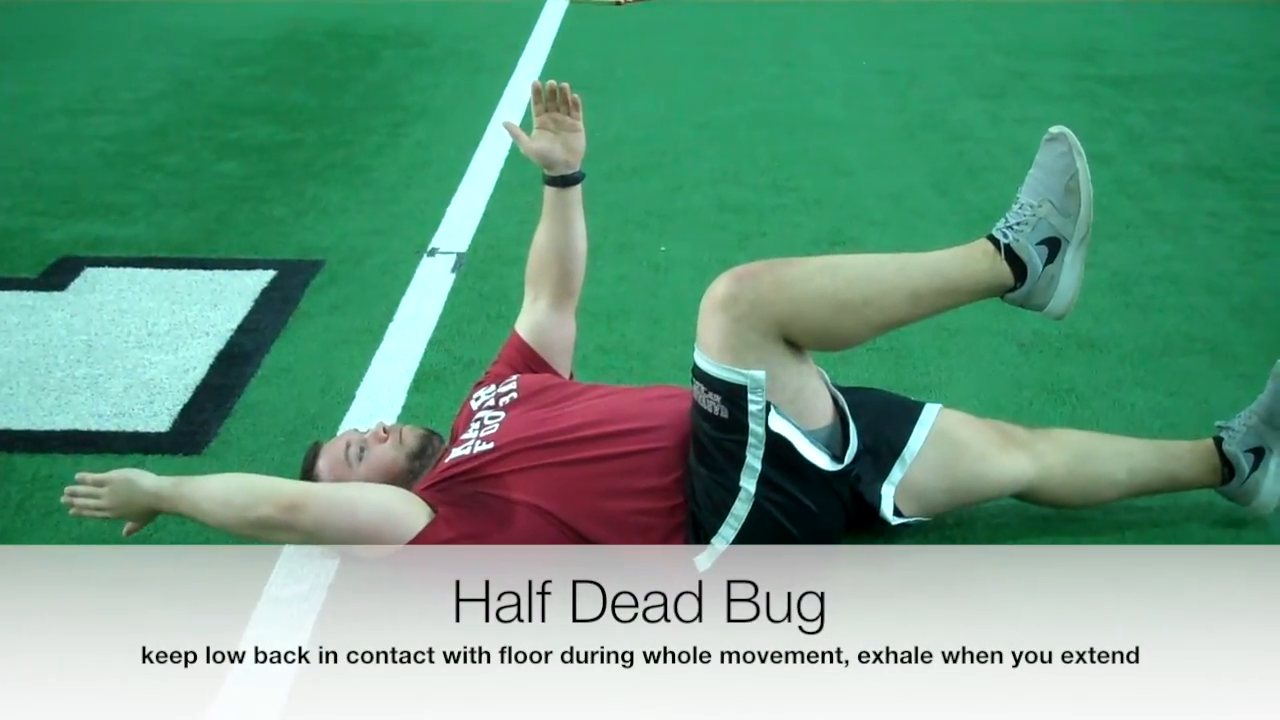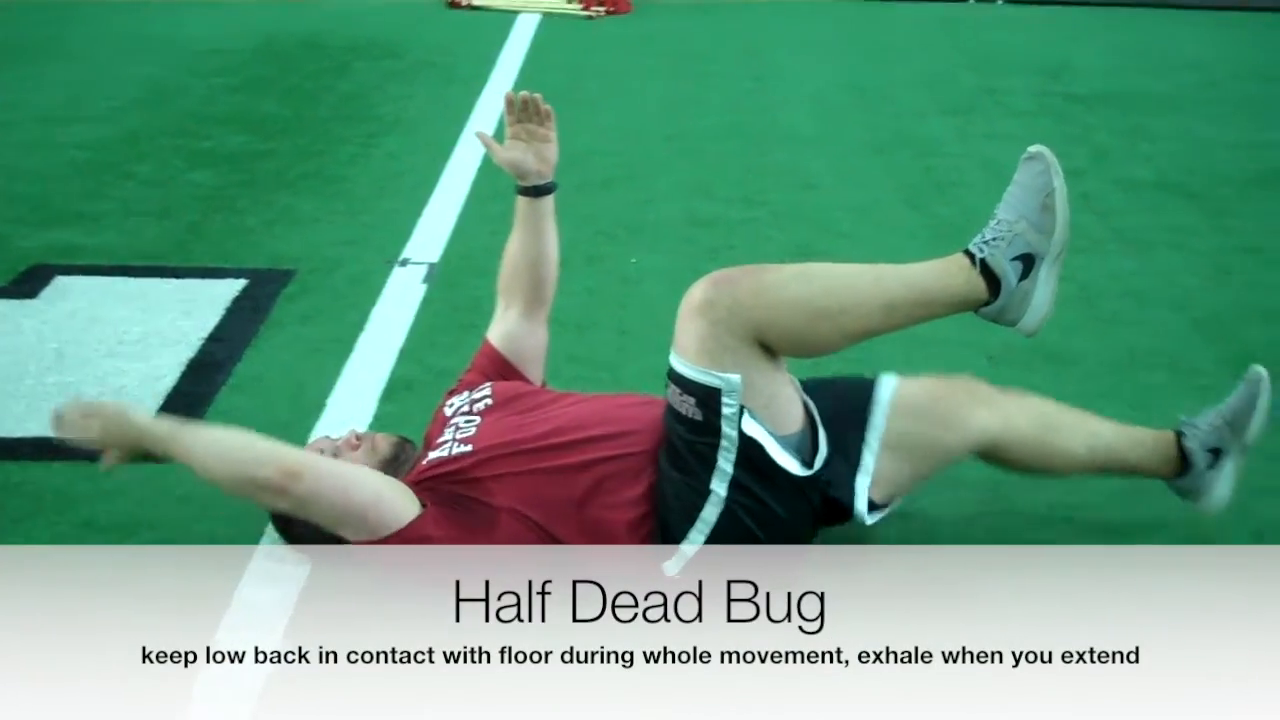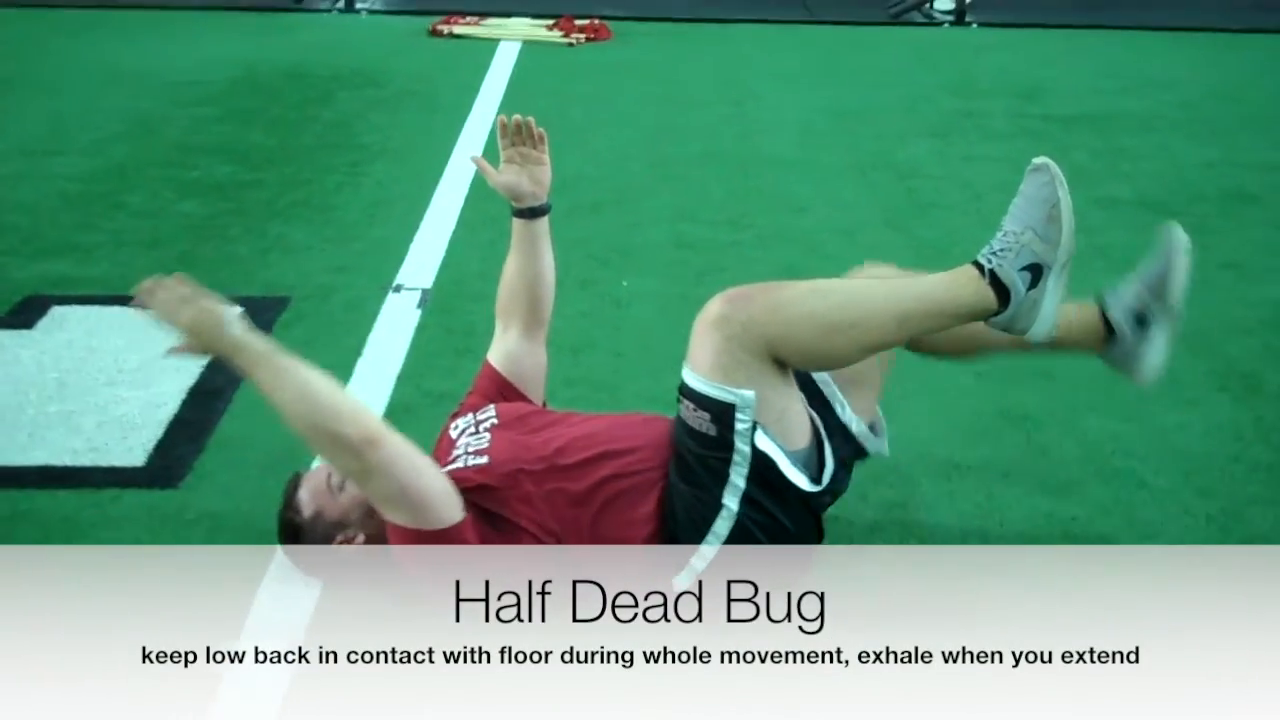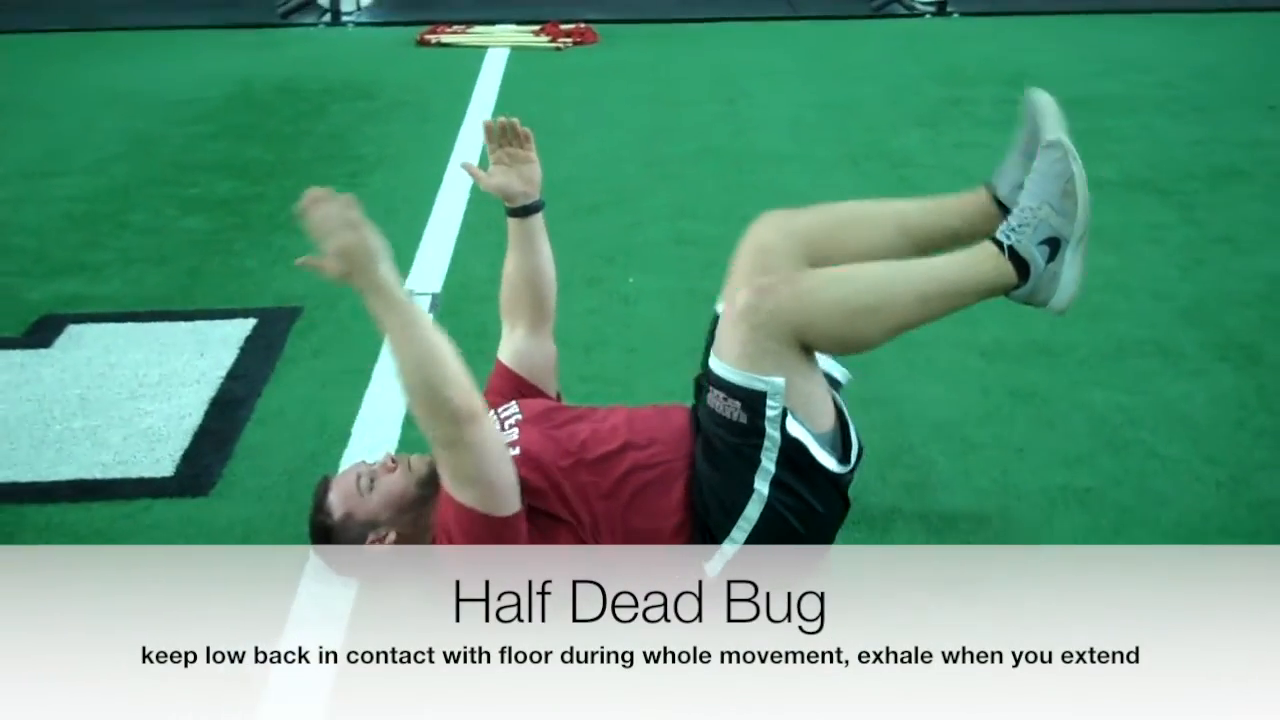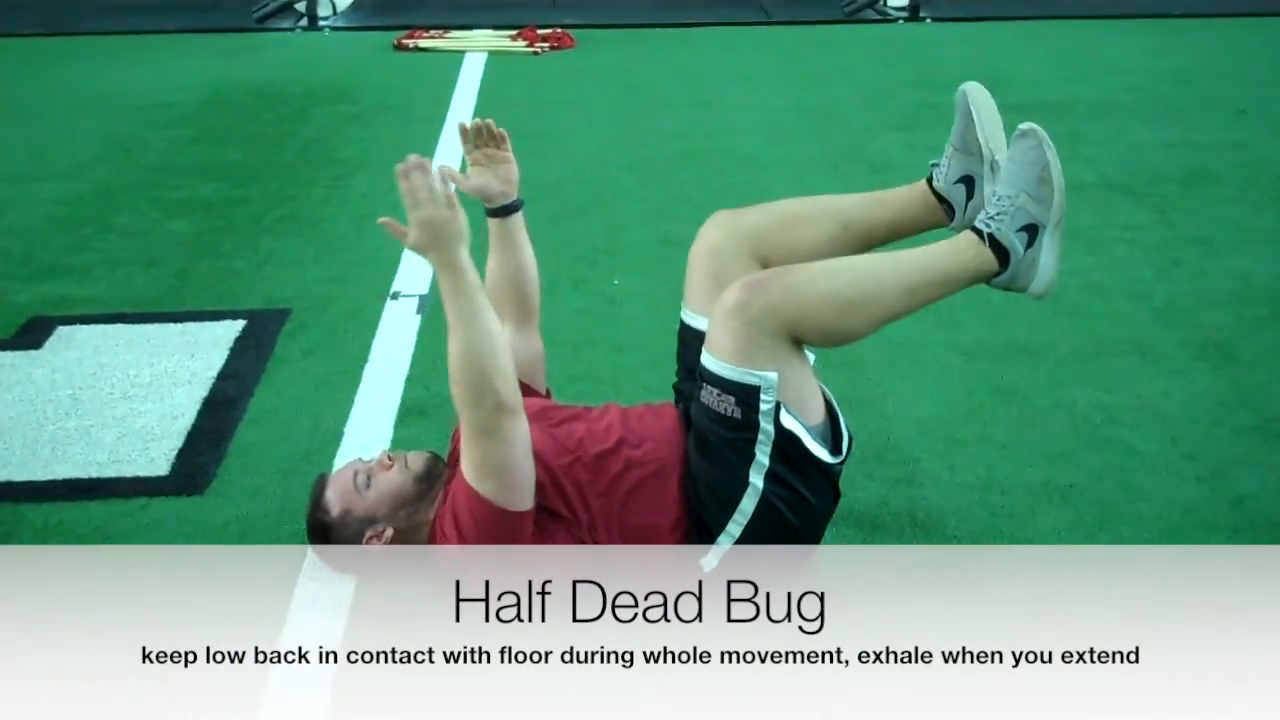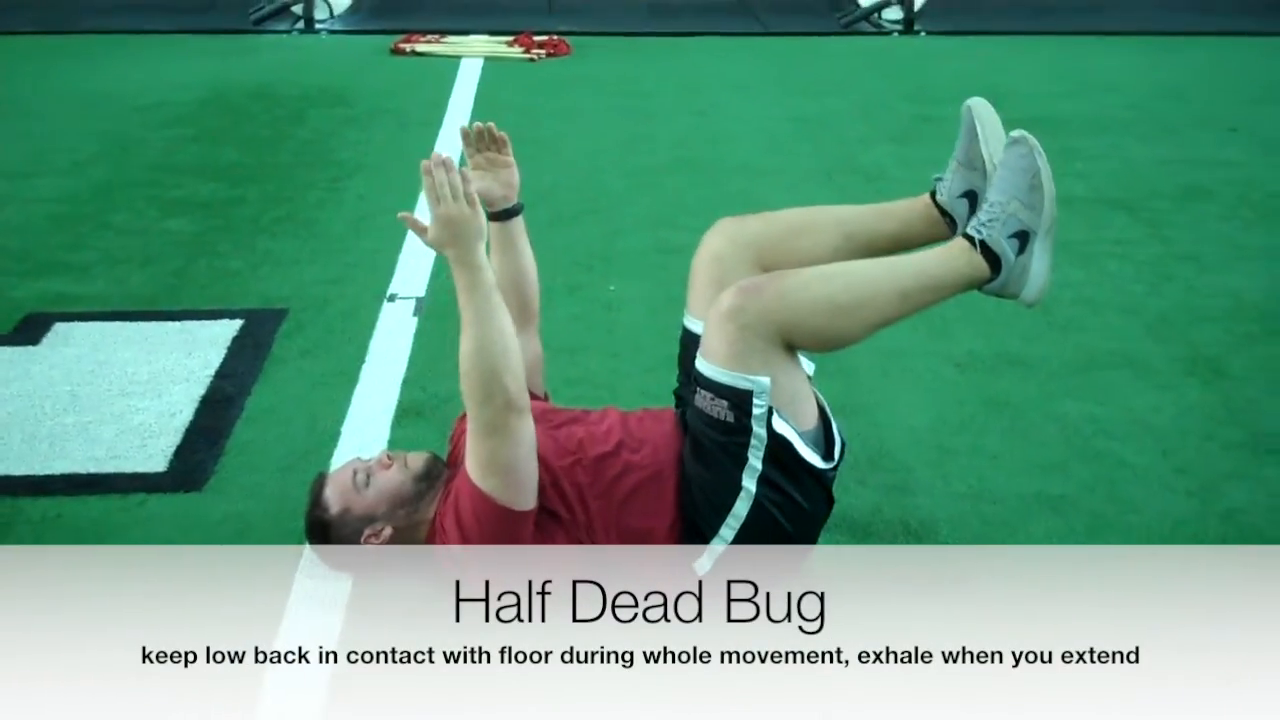
dt=0.3s
person 1, frame 1
left shoulder: (500, 399)
right shoulder: (443, 518)
left elbow: (553, 297)
right elbow: (287, 512)
left wrist: (563, 180)
right wrist: (158, 491)
left hip: (769, 451)
right hip: (740, 511)
left knee: (1011, 451)
right knee: (741, 296)
right ankle: (1015, 258)
person 1, frame 2
left shoulder: (476, 401)
right shoulder: (418, 520)
left elbow: (526, 303)
right elbow: (285, 478)
left wrist: (535, 186)
right wrist: (150, 431)
left hip: (735, 456)
right hip: (710, 519)
left knee: (962, 405)
right knee: (720, 299)
left ankle: (1180, 458)
right ankle: (989, 272)
person 1, frame 3
left shoulder: (474, 423)
right shoulder: (426, 537)
left elbow: (523, 328)
right elbow: (364, 442)
left wrist: (530, 209)
right wrist: (241, 342)
left hip: (711, 469)
right hip: (719, 533)
left knee: (885, 295)
right knee: (733, 317)
left ankle: (1107, 327)
right ankle: (1001, 284)
person 1, frame 4
right shoulder: (468, 536)
left elbow: (529, 325)
right elbow: (455, 421)
left wrist: (524, 208)
right wrist: (378, 281)
left hip: (714, 449)
right hip: (744, 515)
left knee: (778, 234)
right knee: (765, 307)
left ankle: (999, 209)
right ankle: (1018, 262)
person 1, frame 5
left shoulder: (472, 453)
right shoulder: (472, 535)
left elbow: (516, 324)
right elbow: (495, 411)
left wrist: (502, 206)
right wrist: (448, 260)
left hip: (700, 441)
right hip: (736, 514)
left knee: (726, 238)
right knee: (755, 302)
left ankle: (947, 195)
right ankle: (997, 248)
person 1, frame 6
left shoulder: (471, 452)
right shoulder: (470, 531)
left elbow: (516, 325)
right elbow: (505, 409)
left wrist: (503, 212)
right wrist: (465, 258)
left hip: (697, 450)
right hip: (732, 518)
left knee: (732, 244)
right knee: (748, 306)
left ankle: (947, 211)
right ankle: (989, 253)
